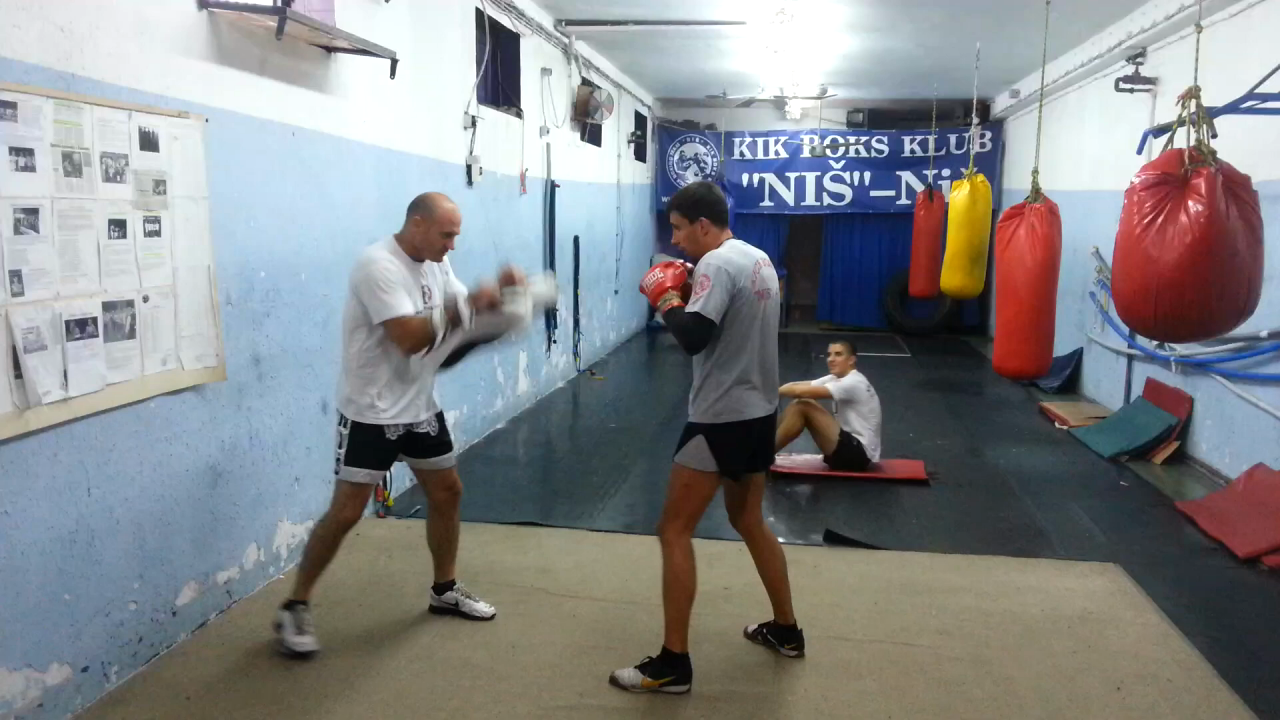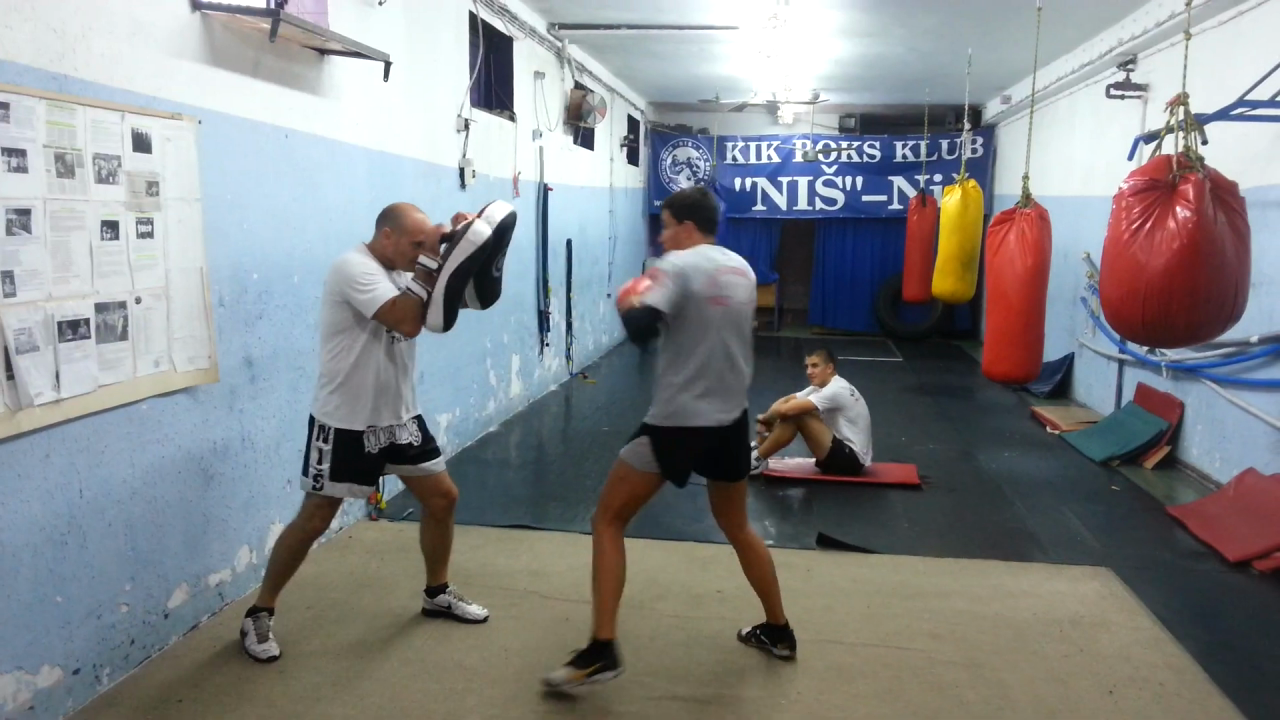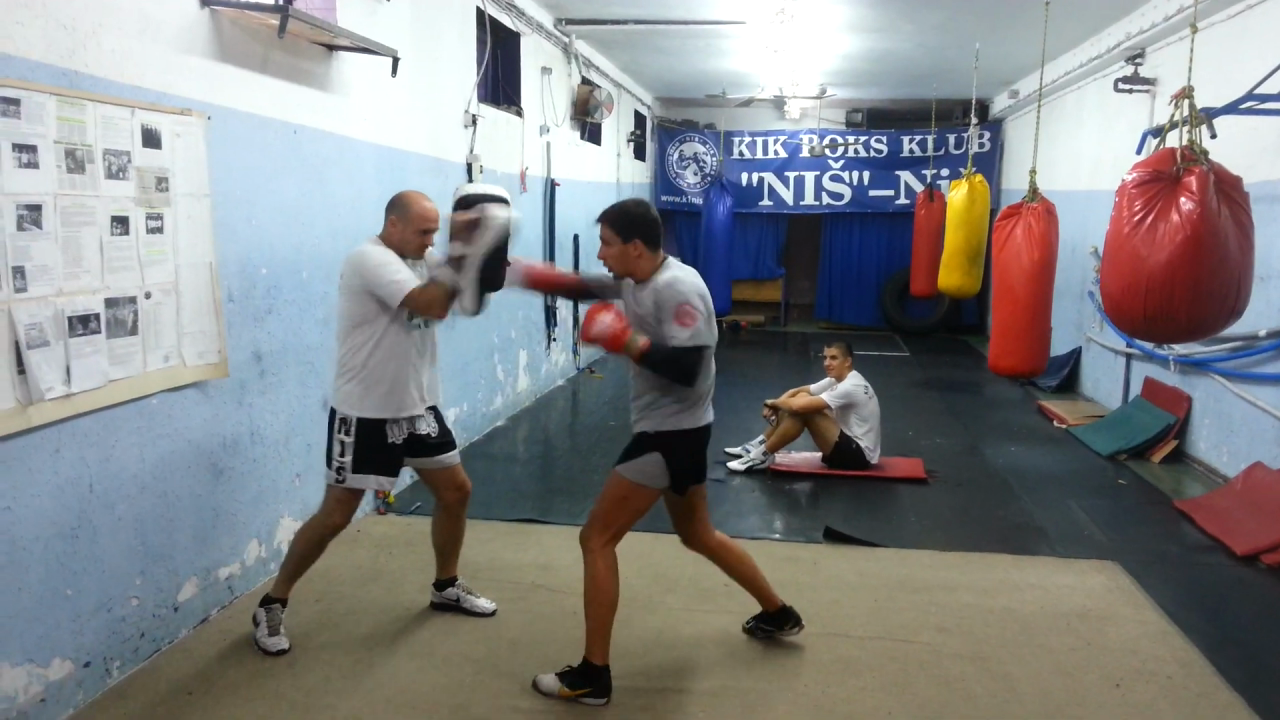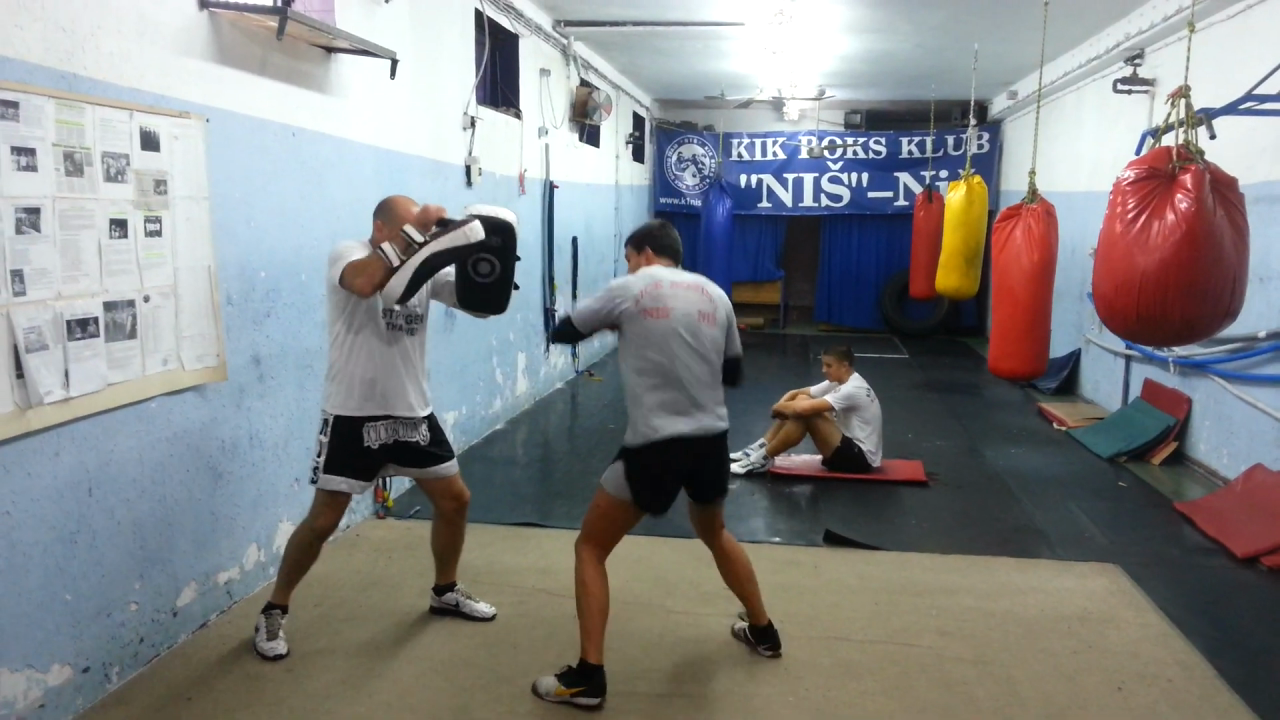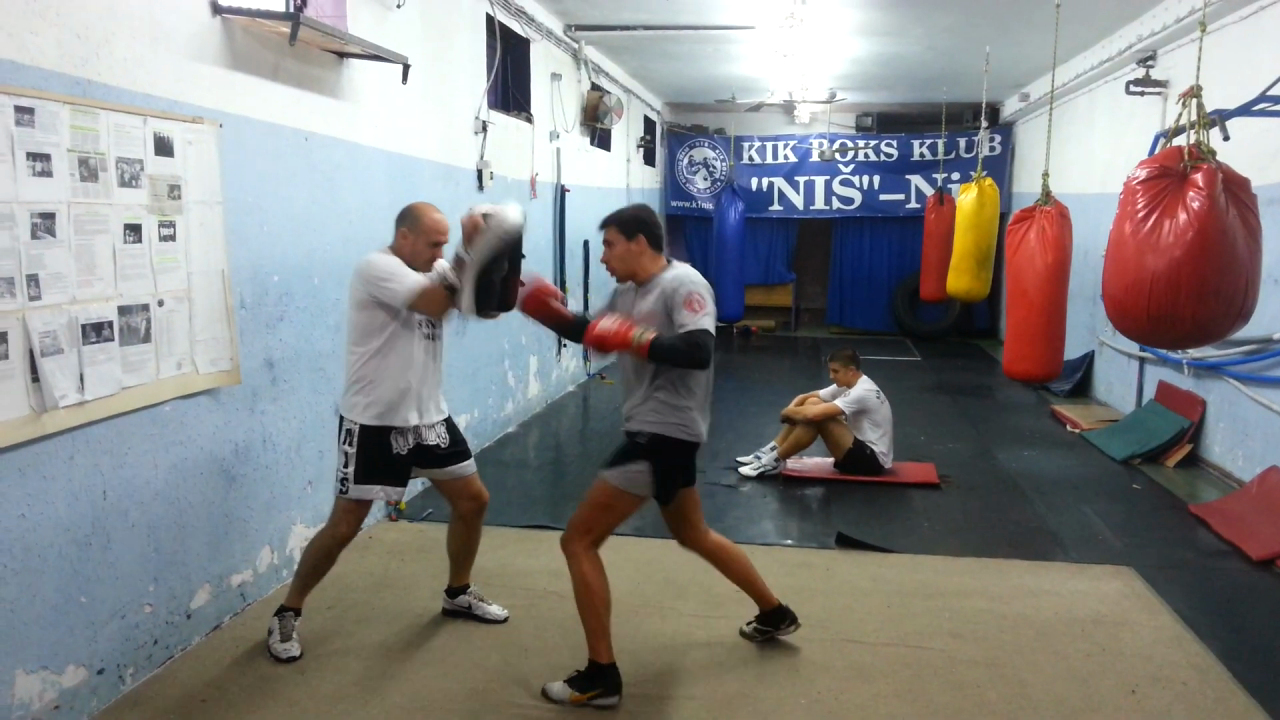
dt=0.3s
person 1, frame 1
left shoulder: (717, 263)
right shoulder: (758, 258)
left elbow: (694, 336)
left wrist: (664, 298)
right wrist: (686, 288)
left hip: (721, 420)
right hip: (760, 412)
left knee: (674, 530)
right knee: (750, 521)
left ankle: (673, 662)
right ankle: (786, 629)
person 1, frame 2
left shoulder: (678, 265)
right shoulder: (742, 269)
left elbow: (643, 328)
left wrist: (633, 300)
left hip: (676, 423)
right hip: (731, 420)
left knee: (607, 521)
right knee: (737, 526)
left ankle: (601, 650)
right ankle: (779, 630)
person 1, frame 3
left shoulder: (675, 289)
right shoulder: (639, 279)
left elbow: (686, 368)
right elbow: (599, 293)
left wrist: (630, 344)
right wrist: (555, 280)
left hip: (670, 432)
right hip: (685, 429)
left knee: (596, 540)
right knee: (697, 533)
left ankle: (593, 674)
right ankle: (778, 612)
person 1, frame 4
left shoulder: (627, 288)
right shoulder: (716, 295)
left elbow: (564, 332)
right elbow: (733, 374)
left wrist: (577, 319)
left hip: (655, 446)
right hip: (711, 438)
left knee: (590, 548)
right knee: (715, 534)
left ankle: (588, 676)
right ankle: (763, 630)
person 1, frame 5
left shoulder: (682, 283)
right shoulder: (628, 290)
left elbow: (697, 353)
right elbow: (596, 332)
left wrist: (634, 342)
right wrist: (554, 311)
left hip: (660, 439)
right hip: (676, 434)
left knee: (577, 543)
right knee: (694, 536)
left ankle: (602, 675)
right ankle: (775, 612)
person 2, frame 1
left shoulder: (430, 267)
right shoulder: (378, 265)
left elbow: (447, 324)
right elbow: (407, 339)
left wrist: (498, 292)
right wrist: (469, 308)
left hip: (418, 404)
right hip: (370, 409)
left knee: (446, 493)
right knee: (347, 511)
left ankle: (445, 590)
right ankle: (296, 605)
person 2, frame 2
left shoulder: (400, 271)
right shoulder: (354, 269)
left elbow: (457, 300)
right elbow: (409, 323)
left wrist: (470, 246)
right wrist: (431, 262)
left hip: (397, 414)
right hip: (345, 421)
left knee: (443, 498)
right knee: (313, 521)
left ankle: (437, 593)
right ankle: (259, 614)
person 2, frame 3
left shoulder: (417, 261)
right shoulder: (368, 258)
left elbow: (473, 289)
right elbow: (433, 306)
left wrist: (479, 245)
right wrist: (462, 247)
left hip: (416, 404)
right hip: (365, 412)
left knee: (456, 491)
right knee: (335, 516)
left ankle: (446, 586)
right ankle: (272, 604)
person 2, frame 4
right shoulder: (348, 254)
right elbow: (363, 283)
right wrist: (413, 235)
left hip: (412, 412)
right hip: (352, 415)
left knee: (455, 499)
right knee: (323, 520)
left ankle: (445, 591)
right ankle: (273, 611)
person 2, frame 5
left shoulder: (433, 270)
right shoulder: (378, 267)
right elbow: (435, 304)
right wrist: (468, 250)
left hip: (427, 415)
right hip: (375, 422)
left knee: (473, 500)
right knee: (343, 528)
left ankle: (458, 594)
right ankle: (288, 613)
